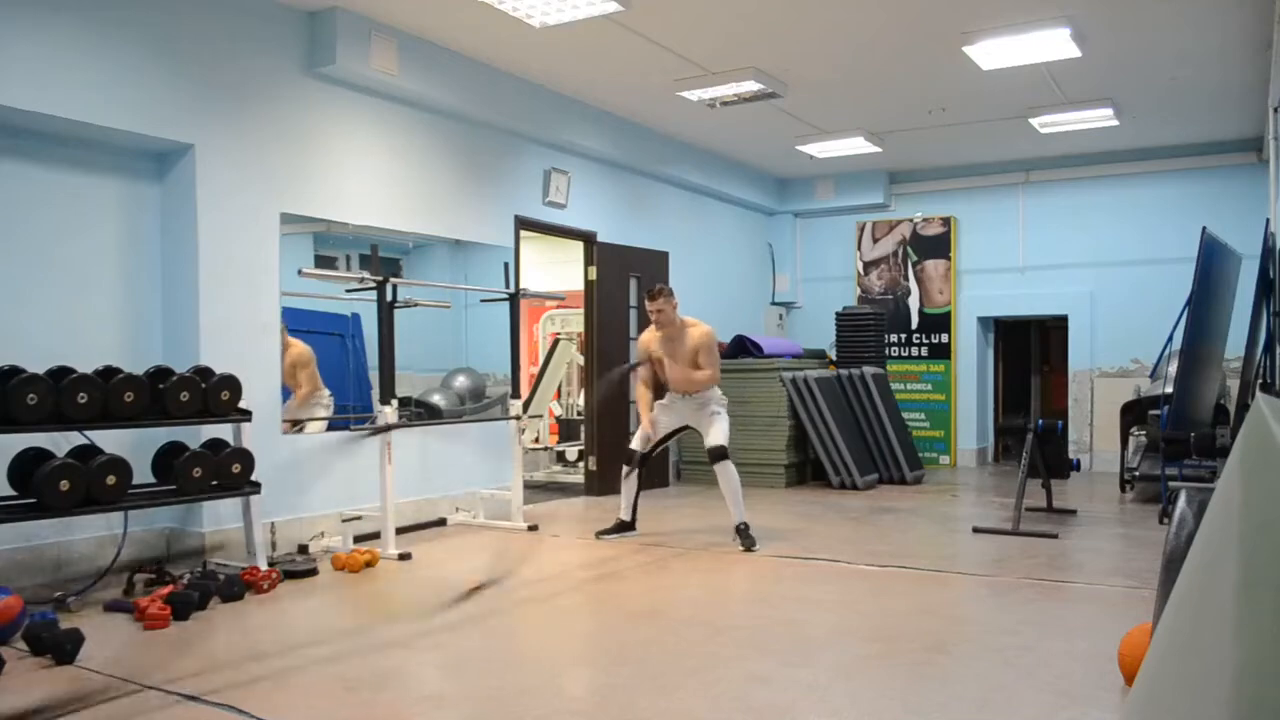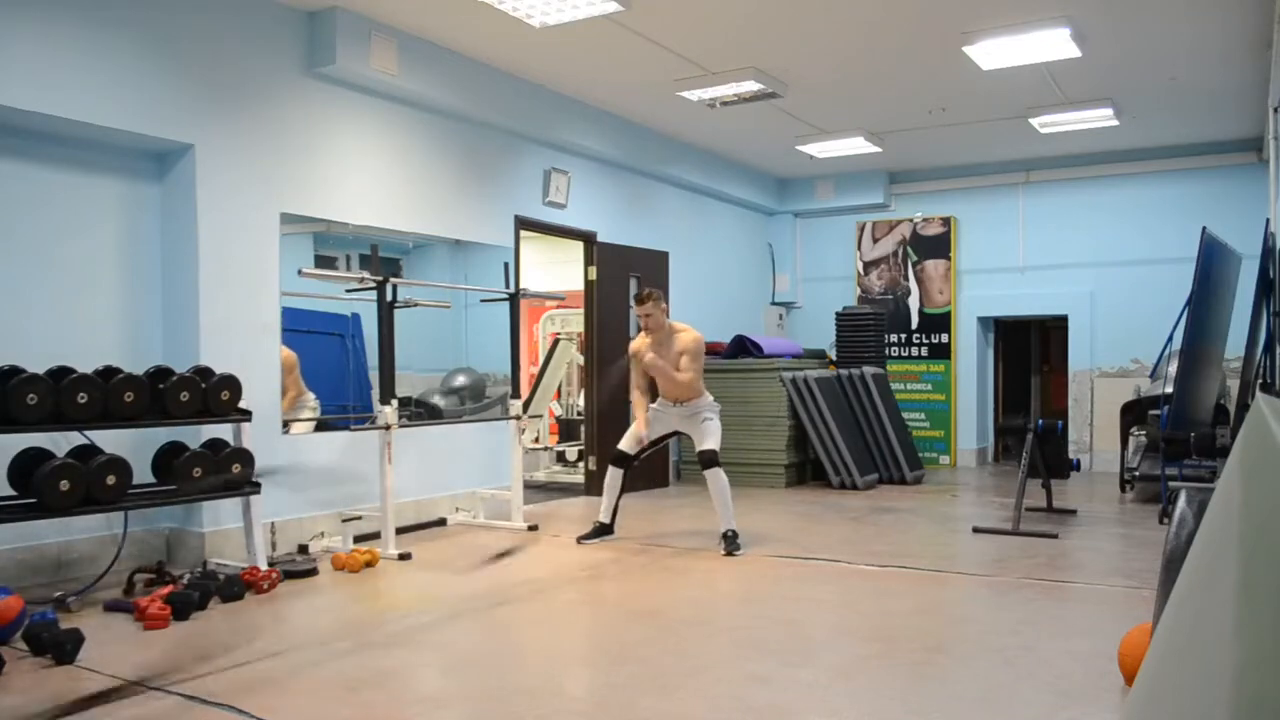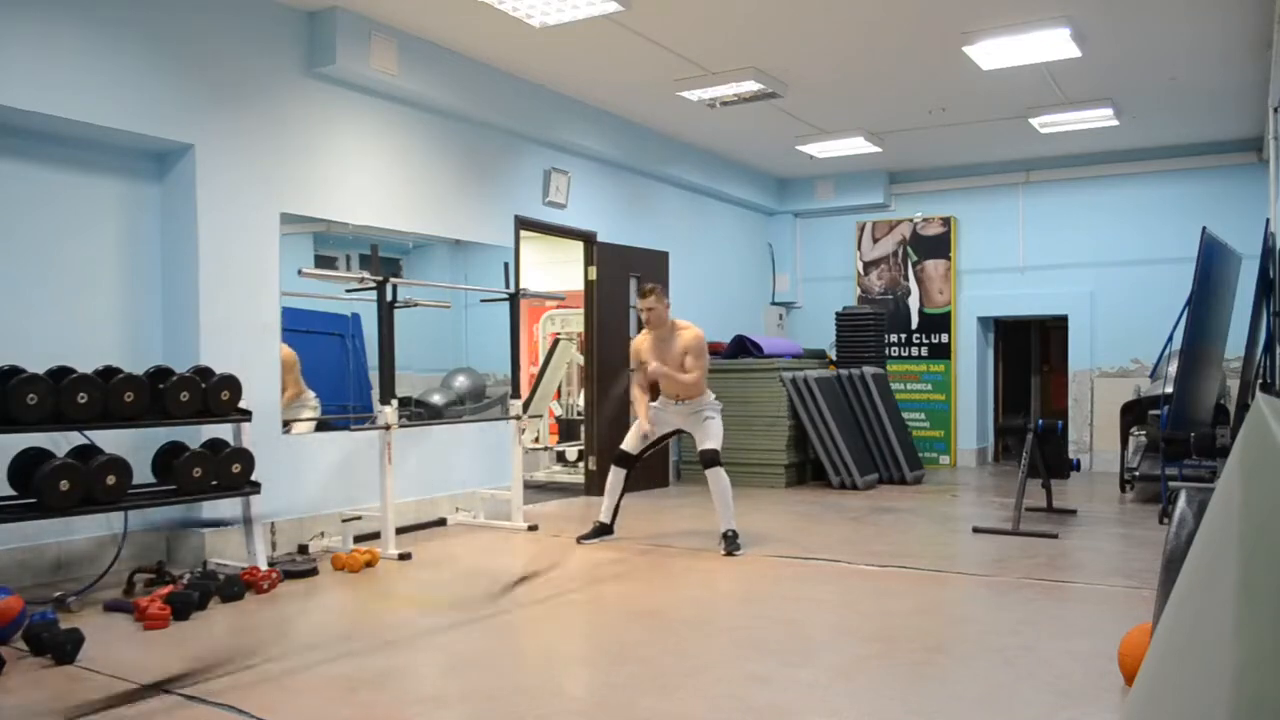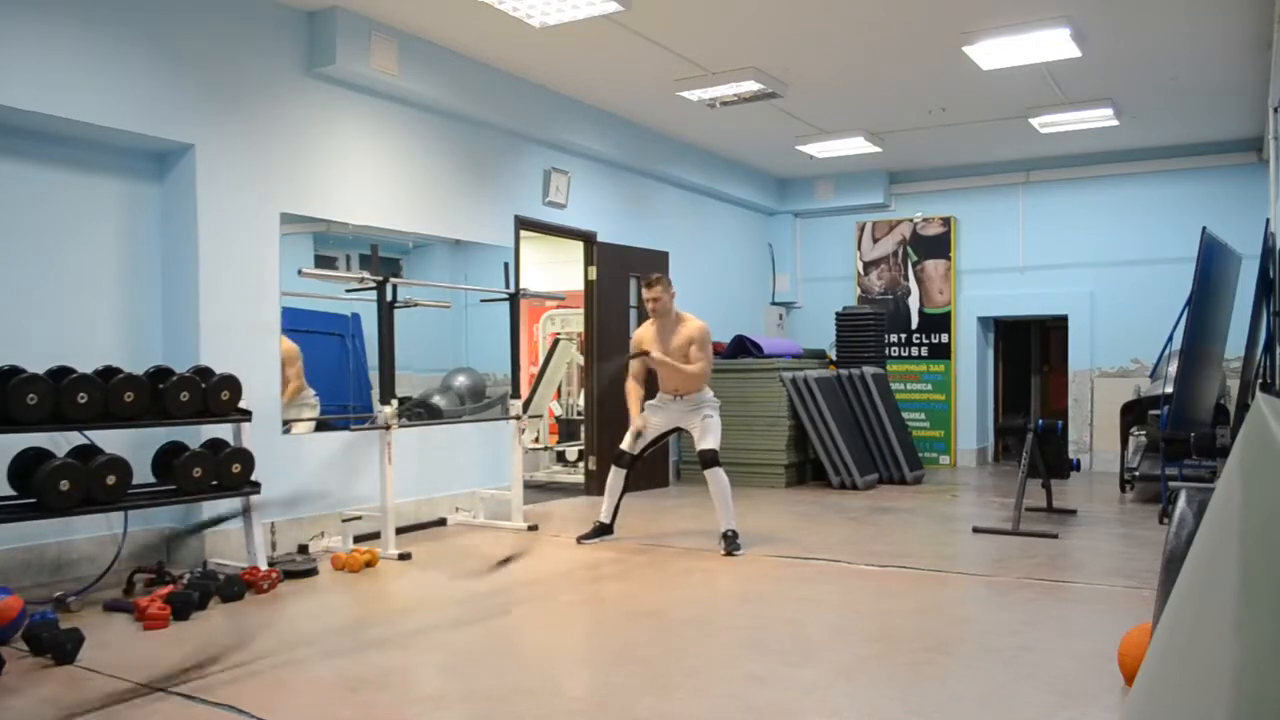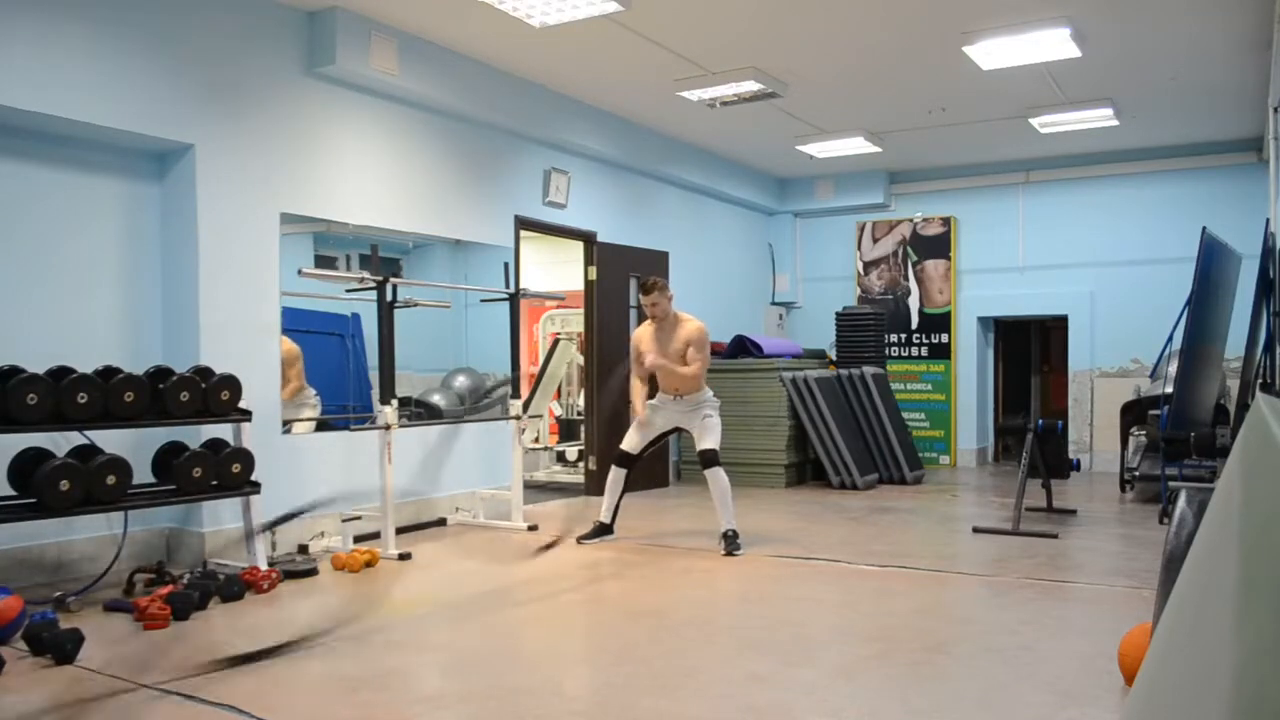
dt=1s
person 1, frame 1
left shoulder: (702, 334)
right shoulder: (647, 339)
left elbow: (713, 377)
right elbow: (643, 384)
left wrist: (679, 372)
right wrist: (645, 421)
left hip: (706, 401)
right hip: (672, 402)
left knee: (719, 456)
right knee: (632, 455)
left ankle: (742, 526)
right ankle: (626, 521)
person 1, frame 2
left shoulder: (690, 339)
right shoulder: (638, 345)
left elbow: (692, 385)
right elbow: (639, 391)
left wrist: (660, 367)
right wrist: (641, 425)
left hip: (698, 409)
right hip: (663, 408)
left knee: (709, 461)
right knee: (619, 457)
left ankle: (729, 532)
right ankle: (605, 524)
person 1, frame 3
left shoulder: (692, 336)
right shoulder: (639, 343)
left elbow: (696, 382)
right elbow: (638, 387)
left wrist: (664, 372)
right wrist: (643, 420)
left hip: (700, 408)
right hip: (664, 407)
left knee: (710, 461)
right knee: (621, 459)
left ankle: (729, 532)
right ankle: (605, 524)
person 1, frame 4
left shoulder: (696, 329)
right shoulder: (642, 334)
left elbow: (702, 373)
right elbow: (635, 380)
left wrist: (666, 362)
right wrist: (636, 417)
left hip: (698, 404)
right hip: (664, 404)
left knee: (710, 461)
right knee: (621, 458)
left ankle: (729, 532)
right ankle: (605, 524)
person 1, frame 5
left shoulder: (694, 329)
right shoulder: (640, 335)
left elbow: (697, 374)
right elbow: (638, 378)
left wrist: (662, 364)
right wrist: (639, 409)
left hip: (698, 404)
right hip: (663, 404)
left knee: (710, 461)
right knee: (621, 459)
left ankle: (729, 532)
right ankle: (605, 524)
